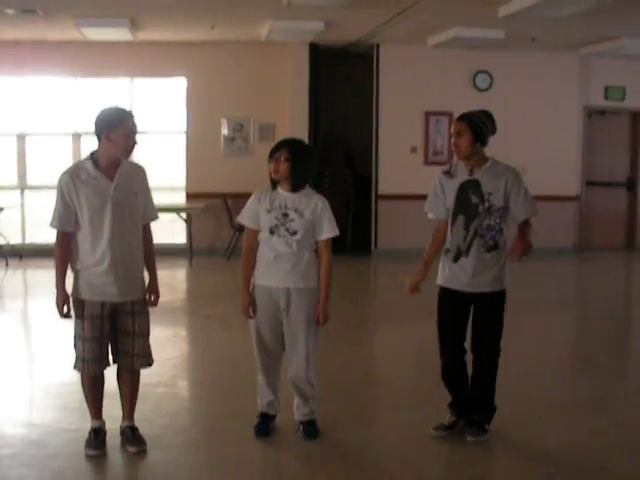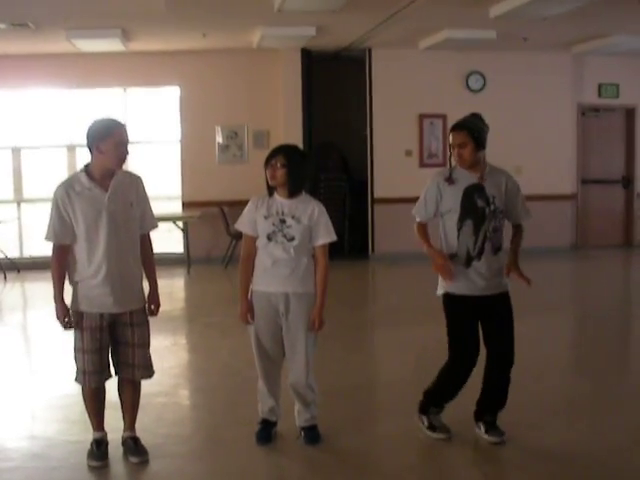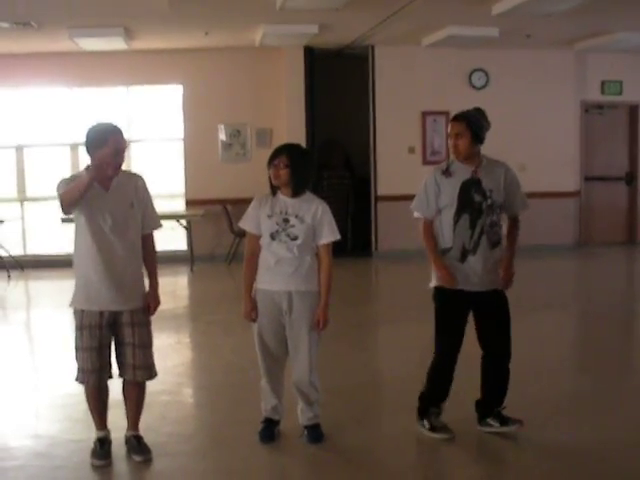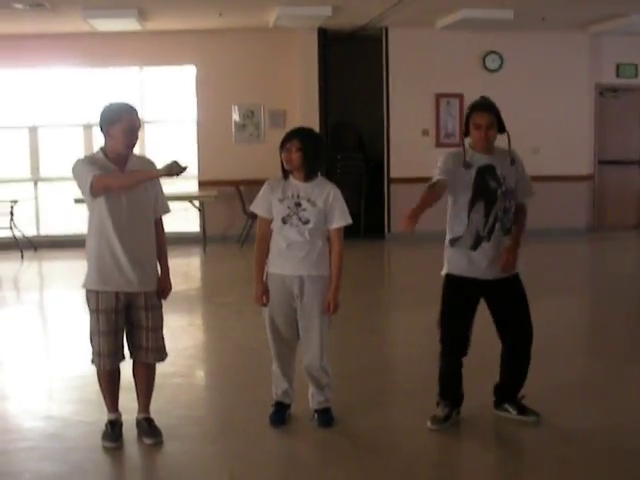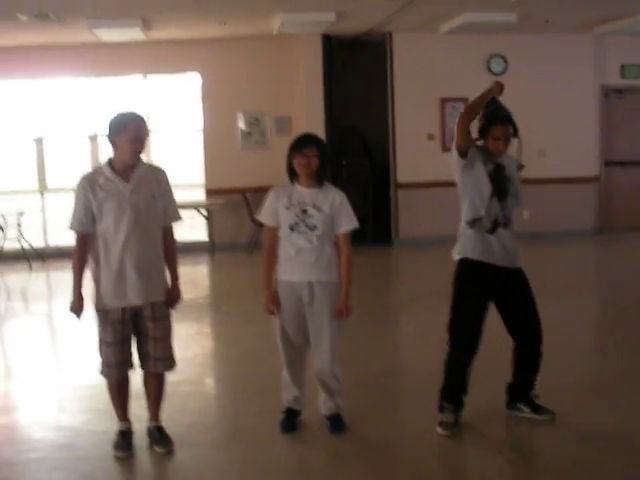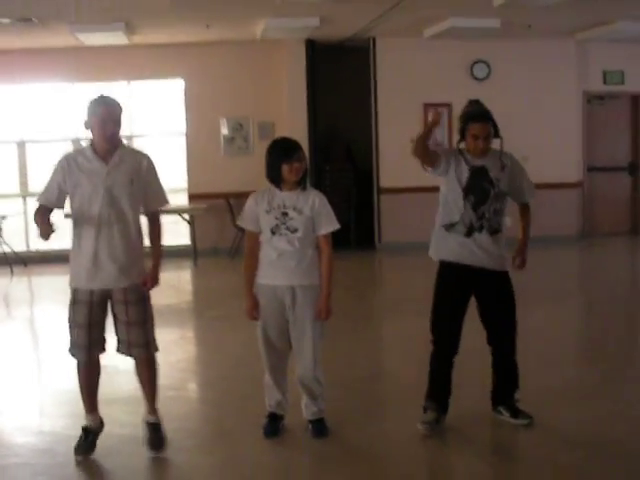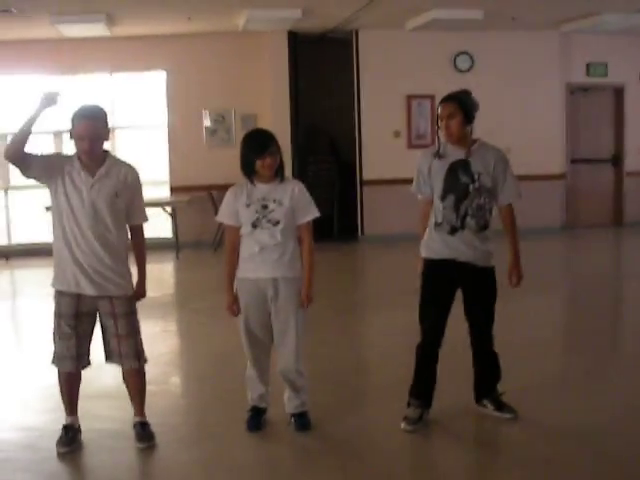
dt=0.7s
person 1, frame 1
left shoulder: (137, 175)
right shoulder: (73, 179)
left elbow: (144, 230)
right elbow: (64, 237)
left wrist: (152, 277)
right wrist: (61, 287)
left hip: (131, 287)
right hip: (91, 289)
left knee: (131, 360)
right knee: (90, 362)
left ankle: (128, 424)
right ankle: (96, 426)
person 1, frame 2
left shoulder: (133, 185)
right shoulder: (67, 191)
left elbow: (144, 240)
right elbow: (60, 250)
left wrist: (154, 287)
right wrist: (59, 300)
left hip: (131, 299)
right hip: (89, 301)
left knee: (132, 371)
right knee: (91, 375)
left ankle: (130, 435)
right ankle: (98, 437)
person 1, frame 3
left shoulder: (135, 184)
right shoulder: (72, 185)
left elbow: (146, 238)
right elbow: (67, 202)
left wrist: (153, 286)
right wrist: (93, 174)
left hip: (131, 295)
right hip: (91, 298)
left knee: (136, 370)
right knee: (93, 373)
left ankle: (133, 433)
right ankle: (102, 436)
person 1, frame 4
left shoulder: (145, 168)
right shoulder: (86, 167)
left elbow: (156, 223)
right elbow: (105, 184)
left wrist: (165, 271)
right wrist: (158, 173)
left hip: (144, 278)
right hip: (105, 279)
left knee: (147, 352)
right knee: (106, 355)
left ankle: (144, 416)
right ankle: (113, 418)
person 1, frame 5
left shoulder: (157, 178)
right shoulder: (90, 184)
left elbow: (166, 233)
right elbow: (84, 240)
left wrist: (174, 280)
right wrist: (77, 290)
left hip: (153, 289)
right hip: (111, 293)
left knee: (157, 362)
right knee: (115, 365)
left ankle: (154, 424)
right ankle: (124, 427)
person 1, frame 6
left shoulder: (140, 163)
right shoulder: (70, 164)
left elbow: (153, 216)
right elbow: (45, 205)
left wrist: (156, 264)
right wrist: (43, 218)
left hip: (129, 274)
right hip: (86, 275)
left knee: (142, 348)
right knee: (85, 351)
left ankle: (152, 418)
right ankle: (92, 422)
person 1, frame 7
left shoulder: (125, 175)
right shoulder: (55, 168)
left elbow: (136, 230)
left wrist: (141, 277)
right wrist: (35, 115)
left hip: (115, 283)
right hip: (70, 283)
left knee: (131, 356)
right knee: (68, 360)
left ankle: (140, 419)
right ankle: (71, 422)
person 2, frame 1
left shoulder: (506, 177)
right shoulder: (446, 177)
left elbow: (524, 221)
right elbow: (441, 228)
left wrist: (522, 237)
right wrist: (423, 268)
left hip: (490, 283)
right hip: (451, 281)
left knee: (485, 353)
right knee: (449, 351)
left ankle: (480, 416)
right ankle: (460, 411)
person 2, frame 2
left shoulder: (503, 181)
right shoulder: (442, 182)
left elbow: (517, 224)
right elbow: (421, 224)
left wrist: (513, 259)
right wrist: (434, 253)
left hip: (495, 286)
right hip: (458, 286)
left knee: (502, 355)
right knee: (464, 355)
left ankle: (487, 416)
right ankle: (430, 407)
person 2, frame 3
left shoulder: (502, 174)
right shoulder: (439, 177)
left elbow: (513, 220)
right elbow: (427, 225)
left wrist: (509, 260)
right wrist: (438, 264)
left hip: (491, 281)
right hip: (451, 281)
left knee: (499, 349)
right knee: (447, 350)
left ankle: (489, 412)
right ankle: (429, 412)
person 2, frame 4
left shoulder: (512, 161)
right shoulder: (454, 161)
left elbow: (520, 208)
right elbow: (437, 186)
left wrist: (514, 246)
right wrist: (416, 212)
left hip: (502, 270)
right hip: (461, 269)
left knee: (520, 337)
right knee: (452, 342)
left ankle: (507, 398)
right ankle: (449, 402)
person 2, frame 5
left shoulder: (510, 165)
right shoulder: (468, 158)
right elbow: (463, 122)
right wrist: (490, 94)
left hip: (508, 264)
right hip: (474, 262)
left knee: (530, 333)
right knee: (464, 339)
left ankle: (519, 397)
right ankle: (450, 405)
person 2, frame 6
left shoulder: (507, 163)
right shoulder: (450, 161)
left elbow: (524, 202)
right elbow: (418, 150)
left wrist: (523, 242)
right wrist: (433, 123)
left hip: (493, 265)
right hip: (454, 264)
left knee: (504, 337)
right knee: (444, 339)
left ankle: (504, 400)
right ankle: (435, 406)
person 2, frame 7
left shoulder: (493, 158)
right shoulder: (432, 158)
left elbow: (507, 208)
right elbow: (427, 208)
left wrist: (515, 256)
right wrist: (424, 251)
left hip: (479, 259)
right hip: (438, 258)
left knee: (482, 330)
right knee: (430, 332)
left ankle: (487, 393)
right ankle: (419, 401)
person 3, frame 1
left shoulder: (316, 204)
right shoulder: (260, 200)
left elbow: (325, 256)
right elbow: (249, 248)
left wrist: (323, 301)
right wrist: (245, 291)
left hip: (301, 290)
right hip: (265, 288)
left knee: (301, 359)
right knee: (266, 355)
left ankle: (306, 414)
right ankle: (267, 410)
person 3, frame 2
left shoulder: (313, 209)
right shoulder: (257, 206)
left elbow: (321, 260)
right elbow: (247, 255)
left wrist: (319, 305)
right wrist: (243, 298)
left hip: (300, 296)
right hip: (263, 294)
left knee: (301, 364)
right knee: (266, 361)
left ankle: (307, 420)
right ankle: (268, 417)
person 3, frame 3
left shoulder: (317, 208)
right shoulder: (261, 206)
left elbow: (325, 259)
right elbow: (251, 254)
left wrist: (323, 304)
right wrist: (247, 296)
left hip: (303, 294)
right hip: (267, 293)
left knee: (304, 364)
right knee: (269, 360)
left ankle: (310, 418)
right ankle: (271, 415)
person 3, frame 4
left shoulder: (328, 193)
right shoulder: (272, 189)
left elbow: (336, 244)
right elbow: (262, 238)
left wrist: (334, 289)
right wrist: (258, 281)
left hip: (314, 278)
right hip: (278, 277)
left knee: (315, 348)
right knee: (281, 344)
left ankle: (321, 402)
right ankle: (282, 399)
person 3, frame 5
left shoulder: (334, 198)
right shoulder: (278, 196)
left elbow: (344, 248)
right elbow: (270, 246)
left wrist: (345, 293)
right wrist: (268, 288)
left hip: (323, 284)
right hip: (287, 284)
left knee: (326, 353)
right knee: (291, 351)
left ankle: (332, 407)
right ankle: (292, 406)
person 3, frame 6
left shoulder: (315, 200)
right shoulder: (258, 201)
left elbow: (325, 250)
right elbow: (251, 251)
left wrist: (325, 295)
right wrist: (249, 294)
left hip: (305, 288)
right hip: (269, 288)
left knee: (308, 357)
right knee: (273, 355)
left ankle: (315, 412)
right ankle: (275, 411)
person 3, frame 7
left shoulder: (294, 190)
right shoulder: (237, 195)
left elbow: (306, 239)
right elbow: (231, 245)
left wrist: (307, 283)
right wrist: (229, 289)
left hip: (287, 279)
right hip: (250, 281)
left knee: (290, 349)
right knee: (255, 348)
left ankle: (297, 405)
right ankle: (258, 404)
